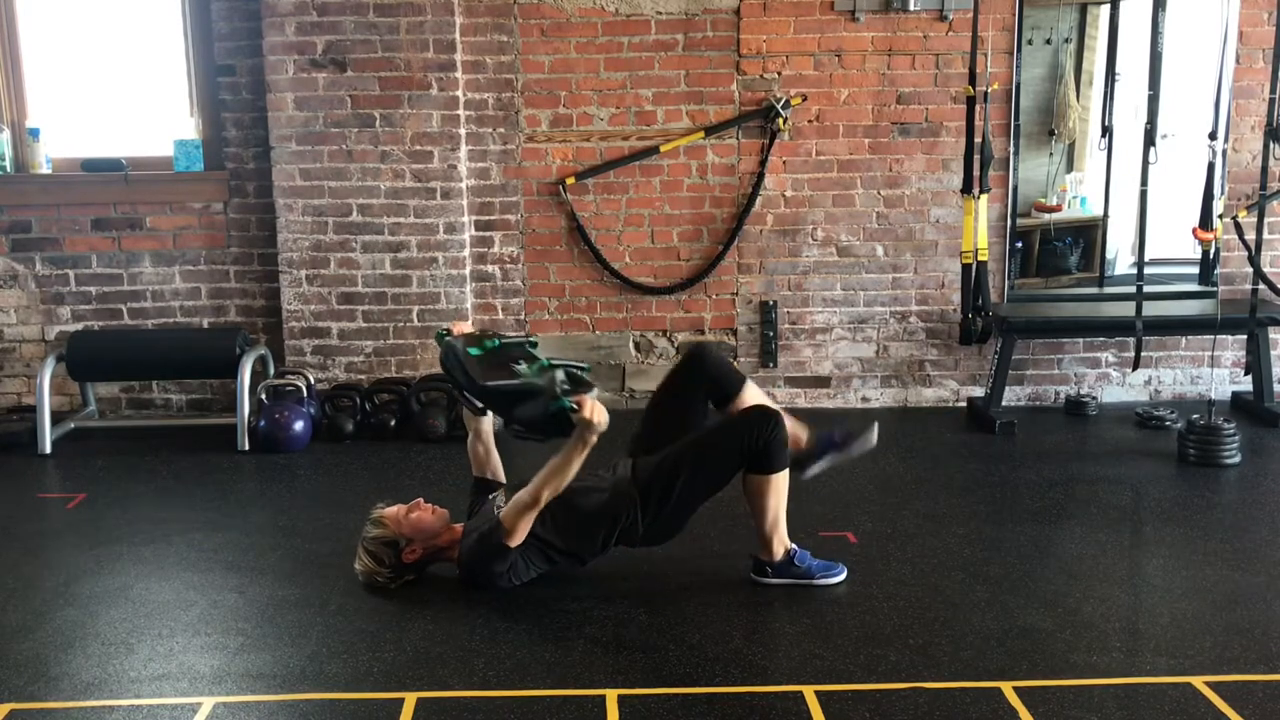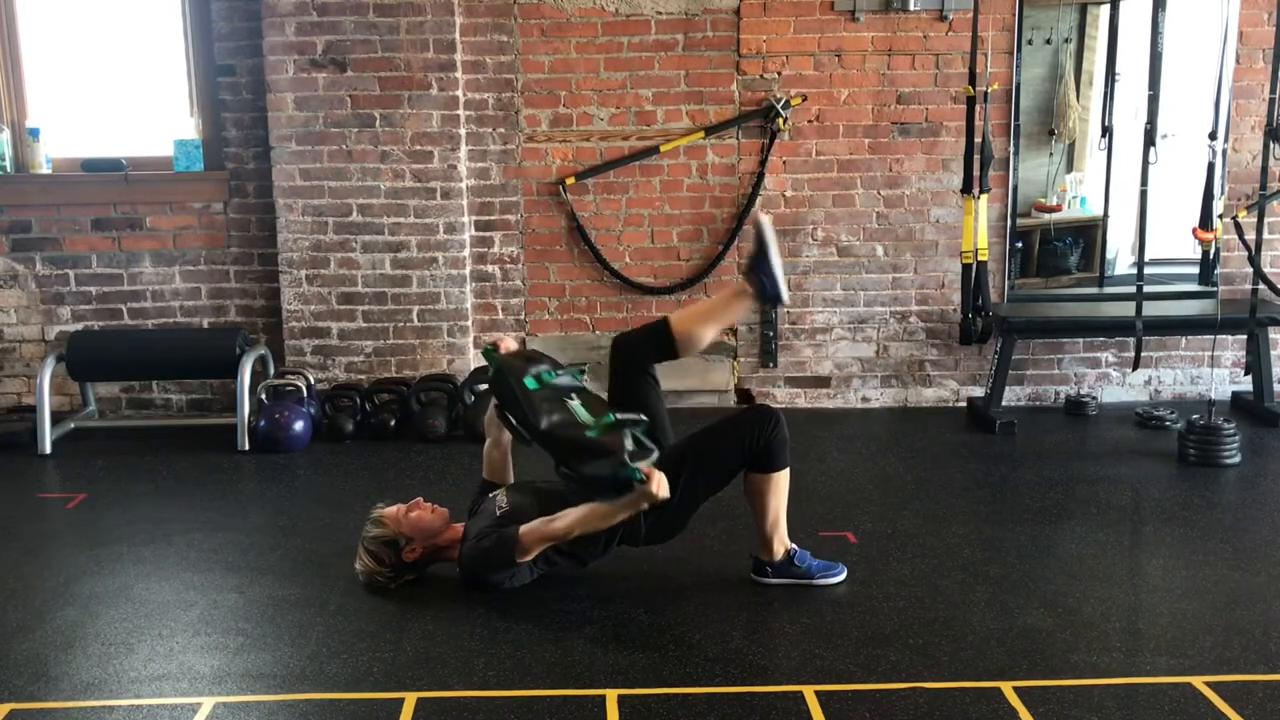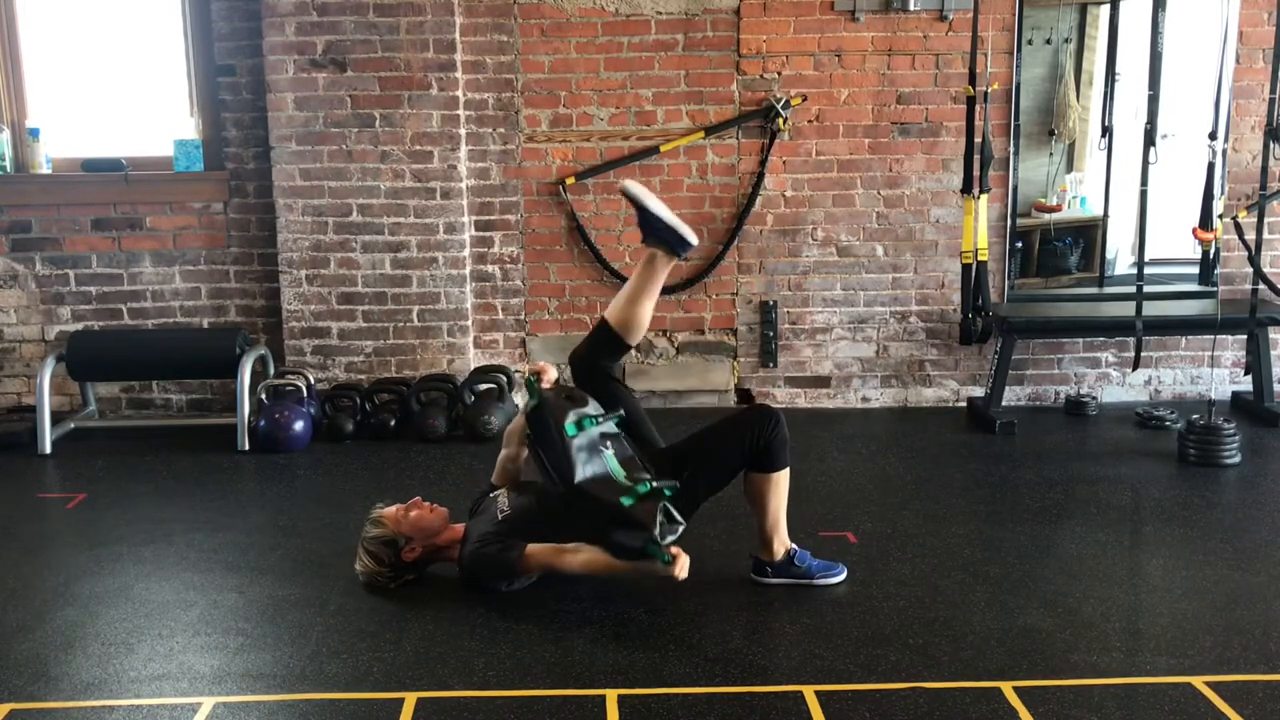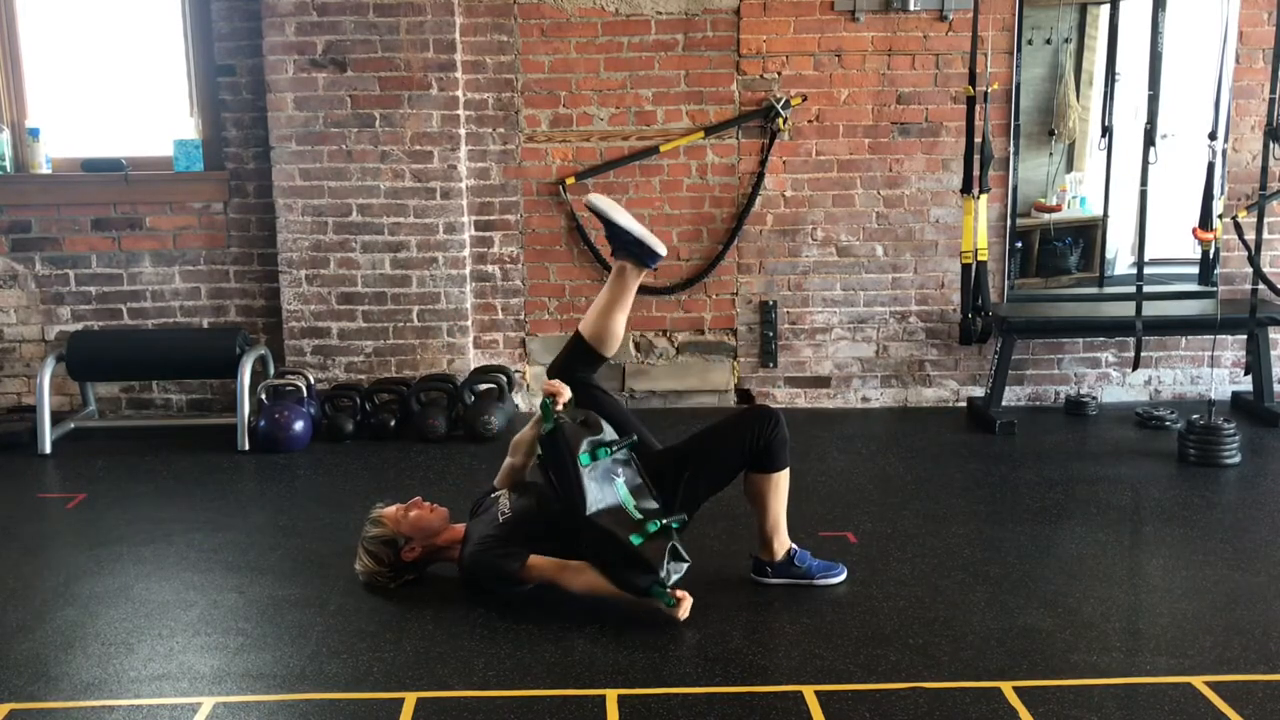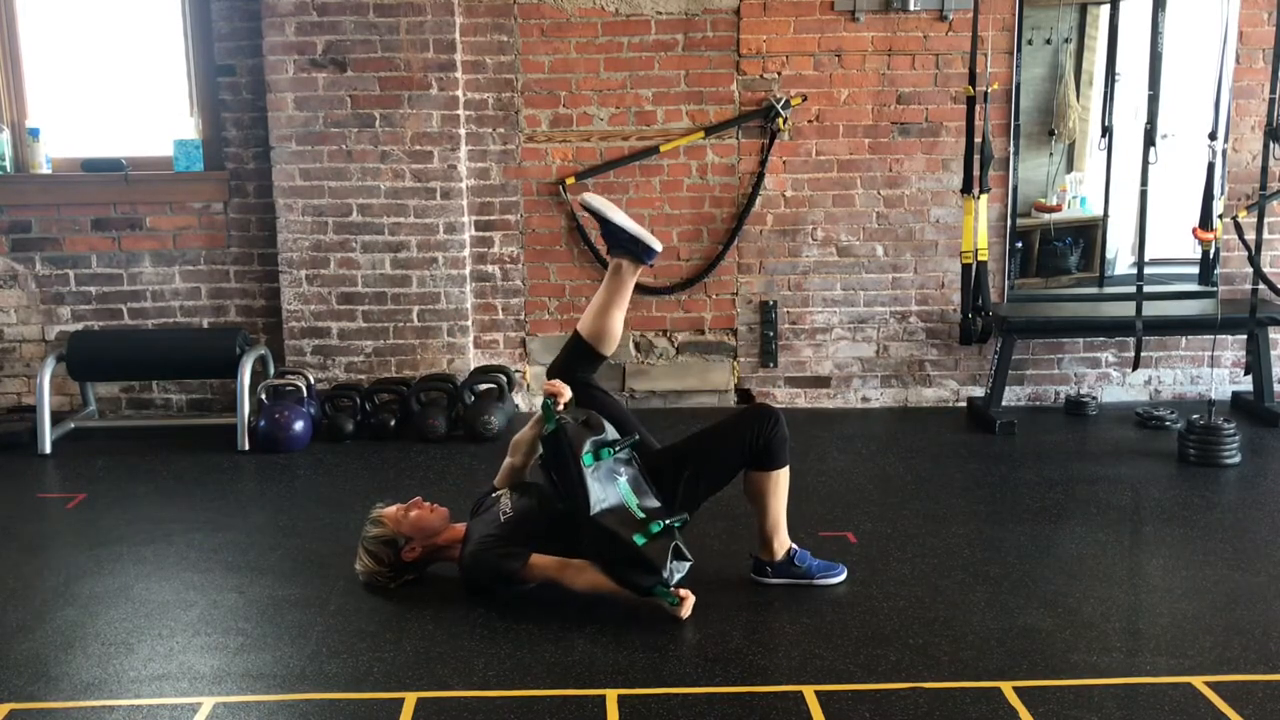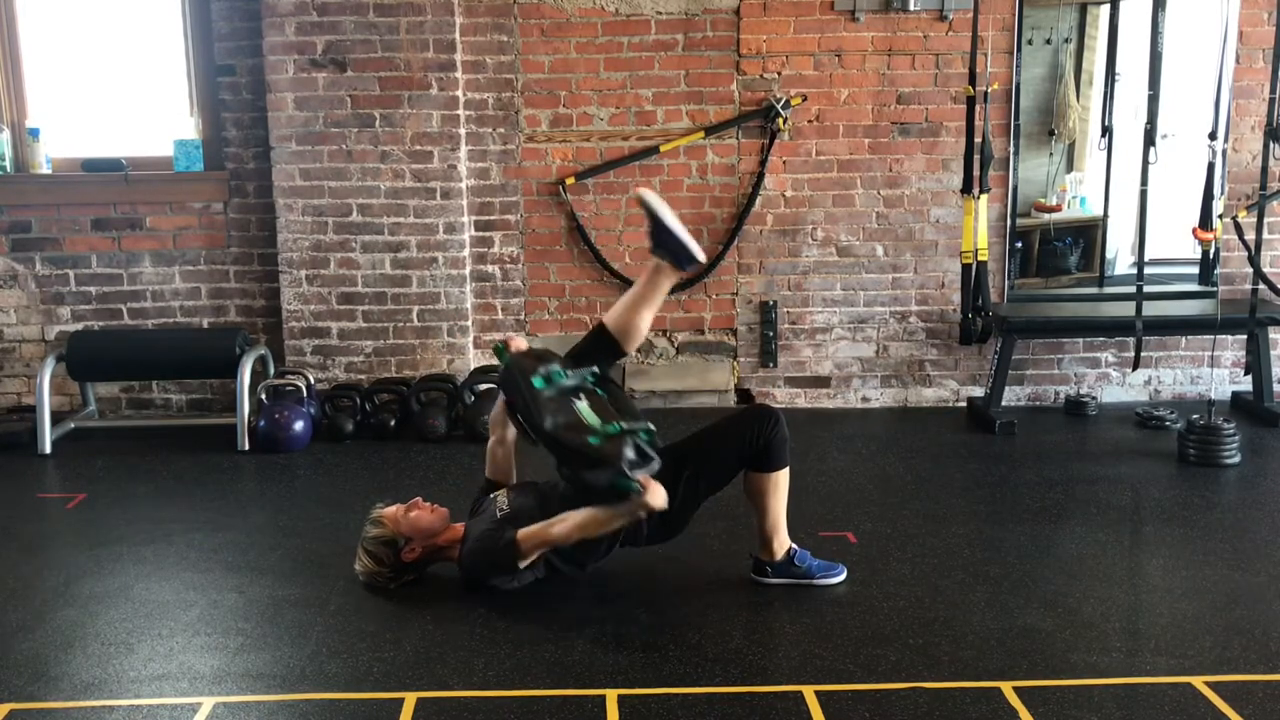
dt=0.4s
person 1, frame 1
left shoulder: (482, 516)
right shoulder: (482, 560)
left elbow: (480, 441)
right elbow: (536, 498)
right wrist: (583, 438)
left hip: (634, 472)
right hip: (648, 504)
left knee: (700, 362)
right knee: (762, 426)
left ankle: (806, 448)
right ankle: (777, 557)
person 1, frame 2
left shoulder: (482, 513)
right shoulder: (483, 557)
left elbow: (497, 442)
right elbow: (557, 529)
right wrist: (638, 499)
left hip: (635, 469)
right hip: (649, 505)
left knee: (632, 349)
right knee: (762, 424)
left ankle: (754, 288)
right ankle: (776, 559)
person 1, frame 3
left shoulder: (484, 513)
right shoulder: (482, 557)
left elbow: (511, 450)
right elbow: (564, 558)
right wrist: (655, 565)
left knee: (590, 362)
right knee: (762, 423)
left ankle: (663, 253)
right ankle: (776, 558)
person 1, frame 4
left shoulder: (485, 512)
right shoulder: (481, 557)
left elbow: (517, 458)
right elbow: (566, 574)
left wrist: (548, 411)
right wrist: (656, 597)
right hip: (653, 497)
left knee: (568, 375)
right knee: (763, 425)
left ankle: (630, 264)
right ankle: (776, 558)
person 1, frame 5
left shoulder: (486, 513)
right shoulder: (482, 558)
left elbow: (517, 459)
right elbow: (567, 573)
left wrist: (548, 411)
right hip: (653, 496)
left knee: (568, 375)
right knee: (763, 423)
left ankle: (626, 262)
right ankle: (776, 559)
person 1, frame 6
left shoulder: (483, 514)
right shoulder: (482, 556)
left elbow: (500, 440)
right elbow: (555, 534)
right wrist: (634, 506)
right hip: (649, 491)
left knee: (580, 368)
right knee: (762, 423)
left ankle: (666, 264)
right ankle: (777, 558)
